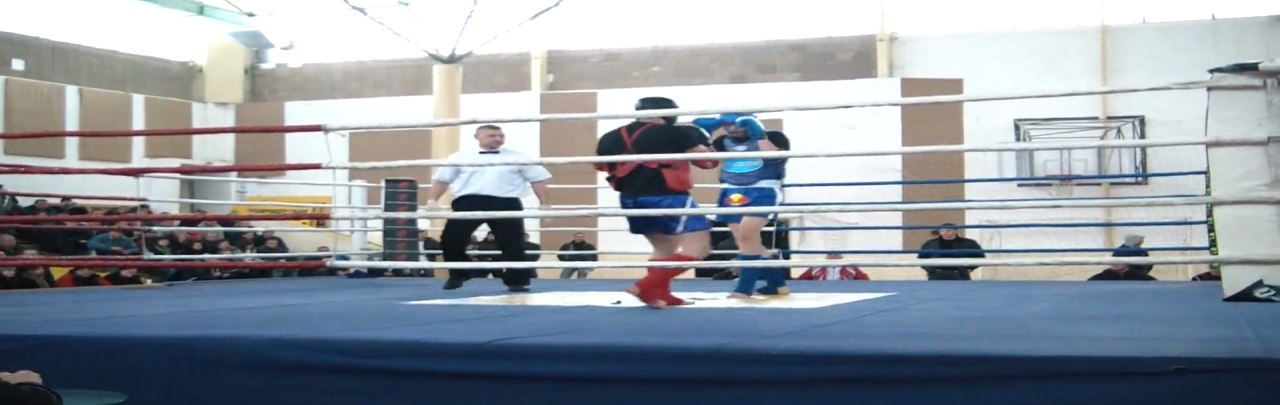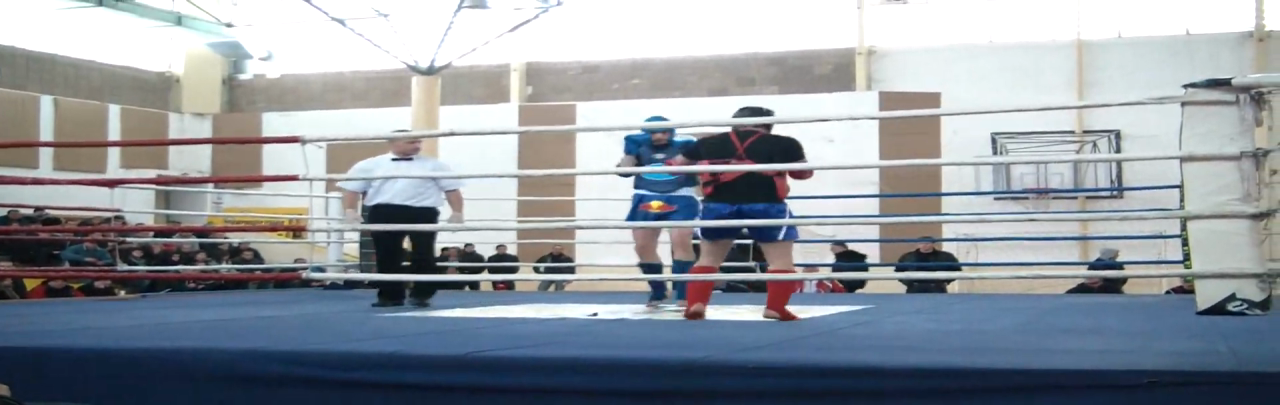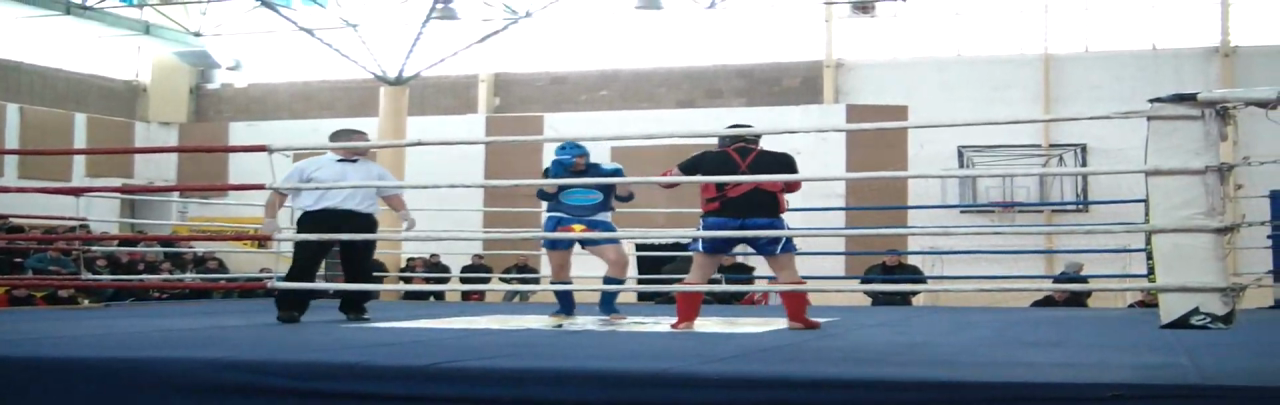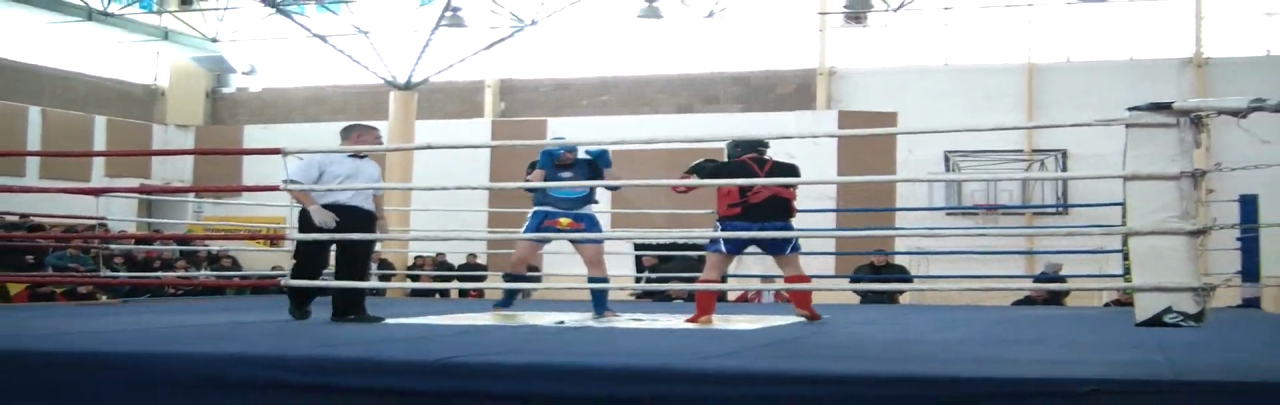
dt=0.7s
person 1, frame 1
left shoulder: (611, 137)
right shoulder: (673, 133)
left elbow: (600, 164)
right elbow: (708, 160)
right wrist: (701, 140)
left hip: (632, 200)
right hip: (668, 198)
left knee: (664, 250)
right knee: (696, 249)
left ankle: (660, 295)
right ankle: (645, 287)
person 1, frame 2
left shoulder: (708, 143)
right shoulder: (785, 144)
left elbow: (675, 166)
right elbow: (803, 173)
left hip: (718, 206)
right hip: (765, 206)
left knee: (709, 260)
right knee: (781, 262)
left ankle: (696, 304)
right ankle: (776, 308)
person 1, frame 3
left shoulder: (707, 159)
right shoulder: (780, 159)
left elbow: (666, 180)
right elbow: (793, 186)
left wrist: (695, 164)
left hip: (718, 220)
right hip: (765, 220)
left knee: (699, 272)
right knee: (786, 271)
left ankle: (685, 319)
right ankle: (797, 318)
person 1, frame 4
left shoulder: (725, 168)
right shoulder: (788, 169)
left elbow: (681, 185)
right elbow: (791, 187)
left wrist: (695, 170)
left hip: (735, 224)
right hip: (776, 224)
left knee: (712, 270)
right knee: (792, 268)
left ankle: (703, 313)
right ankle: (804, 307)
person 2, frame 1
left shoulder: (518, 158)
right shoulder: (459, 158)
left elbow: (538, 181)
right elbow: (441, 180)
left wrist: (544, 204)
right wrist: (432, 201)
left hip: (506, 204)
right hip: (468, 203)
left knee: (512, 245)
right knee: (450, 240)
left ankle: (518, 281)
right ankle: (458, 274)
person 2, frame 2
left shoulder: (434, 165)
right shoulder: (369, 165)
left elbow: (451, 189)
right elbow: (351, 190)
left wrist: (457, 213)
right wrist: (350, 211)
left hip: (422, 213)
right hip: (384, 214)
left knee: (422, 253)
right knee: (387, 257)
left ankle: (421, 294)
right ankle: (390, 295)
person 2, frame 3
left shoulder: (374, 169)
right shoulder: (308, 165)
left elbow: (390, 192)
right elbow: (280, 191)
left wrist: (402, 212)
right wrist: (270, 218)
left hip: (360, 221)
right hip: (318, 218)
left knee: (359, 267)
right knee: (304, 264)
left ankle: (355, 308)
right ankle: (290, 308)
person 2, frame 4
left shoulder: (372, 166)
right shoulder: (320, 157)
left elbow: (375, 195)
right elbow: (295, 183)
left wrist: (380, 221)
right wrist: (315, 209)
left hip: (360, 218)
right hip: (322, 217)
left knee: (356, 266)
right knee: (311, 260)
left ankle: (349, 311)
right ankle: (299, 302)
person 3, frame 1
left shoulder: (773, 136)
right shoulder: (724, 142)
left elbow: (775, 158)
left wrist: (759, 134)
left hip: (763, 192)
right hip: (732, 195)
left knee: (747, 235)
right knee: (747, 241)
left ankle: (745, 287)
right ankle: (777, 283)
person 3, frame 2
left shoulder: (685, 146)
right shoulder: (639, 149)
right elbow: (624, 171)
right wrist: (629, 150)
left hip: (681, 200)
right hip: (646, 201)
left knee: (681, 242)
right knee: (643, 248)
left ankle: (682, 292)
right ankle: (659, 290)
person 3, frame 3
left shoulder: (602, 171)
right shoulder: (554, 171)
left elbow: (625, 196)
right elbow: (544, 195)
left wrist: (619, 177)
right wrist: (555, 173)
left hip: (596, 223)
right hip: (560, 223)
left knee: (619, 260)
right knee: (559, 270)
left ankle: (607, 305)
right ankle: (566, 308)
person 3, frame 4
left shoulder: (590, 165)
right shoulder: (539, 165)
left elbow: (613, 185)
right elbow: (531, 186)
left wrist: (606, 165)
right wrist: (543, 164)
left hip: (581, 217)
right hip: (545, 216)
left knee: (595, 261)
right knee: (519, 258)
left ankle: (601, 307)
right ankle: (508, 298)
